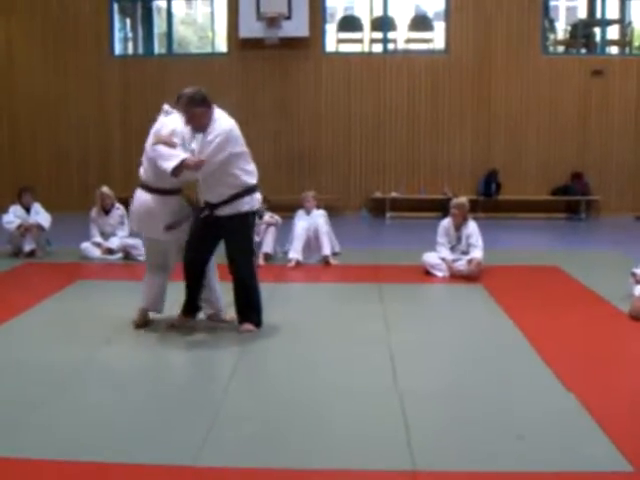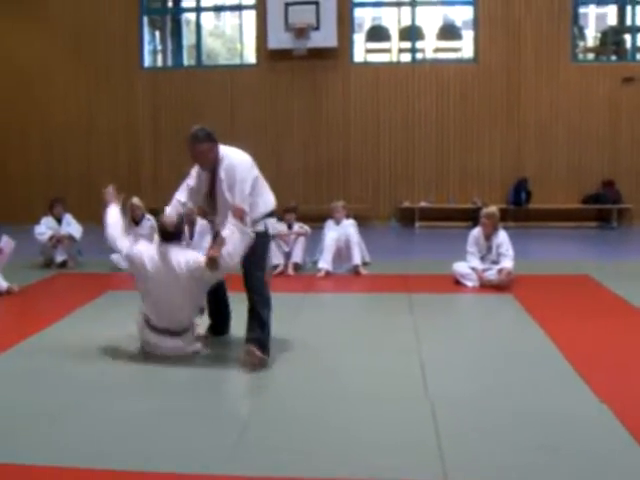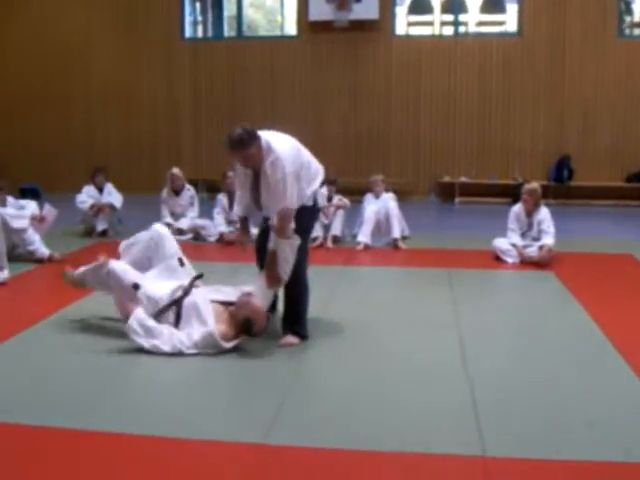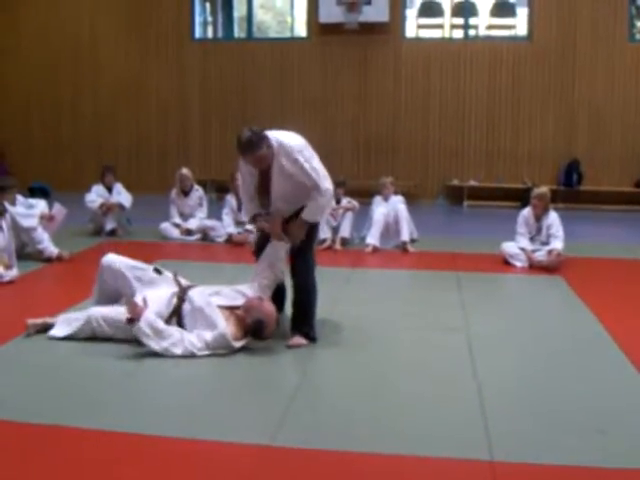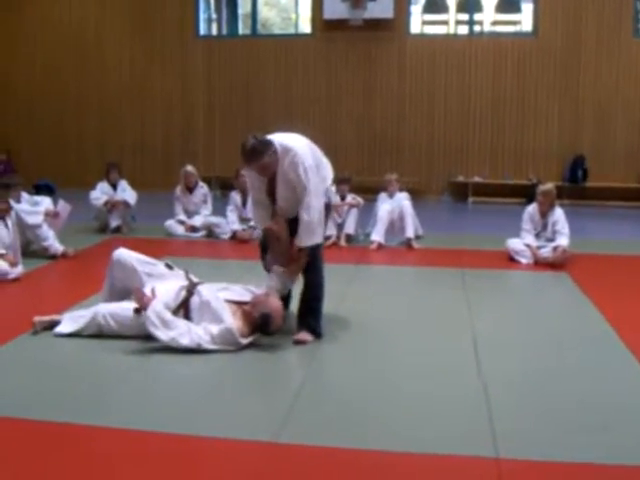
dt=0.5s
person 1, frame 1
left shoulder: (166, 120)
right shoulder: (174, 125)
right elbow: (160, 151)
right wrist: (185, 162)
left hip: (144, 201)
right hip: (162, 203)
left knee: (159, 263)
left ankle: (145, 312)
right ankle: (214, 310)
person 1, frame 2
left shoulder: (142, 256)
right shoulder: (194, 264)
left elbow: (117, 238)
right elbow: (228, 257)
left wrist: (112, 206)
right wrist: (236, 222)
person 1, frame 3
left shoulder: (212, 336)
right shoulder: (256, 299)
left elbow: (168, 341)
left wrist: (133, 315)
left hip: (166, 305)
right hip: (188, 285)
left knee: (111, 268)
right knee: (158, 231)
left ankle: (83, 277)
person 1, frame 4
left shoulder: (225, 336)
right shoulder: (252, 298)
left elbow: (178, 343)
right elbow: (267, 275)
left wrist: (142, 320)
right wrist: (278, 238)
left hip: (162, 318)
right hip: (179, 289)
left knee: (93, 320)
right knee: (109, 263)
left ankle: (53, 323)
right ankle: (103, 314)
person 1, frame 5
left shoulder: (230, 331)
right shoulder: (257, 299)
left elbow: (183, 335)
left wrist: (150, 308)
left hip: (169, 308)
left knee: (100, 315)
right knee: (120, 258)
left ankle: (59, 320)
right ankle: (114, 306)
person 2, frame 1
left shoulder: (222, 130)
right shoulder: (208, 126)
left elbow: (197, 167)
left hip: (239, 205)
right hip: (214, 204)
left knee: (241, 263)
right knee: (194, 255)
left ankle: (251, 317)
right ankle: (190, 309)
person 2, frame 2
left shoulder: (237, 163)
right shoulder: (201, 168)
right elbow: (184, 195)
left hip: (255, 225)
left knee: (255, 280)
left ankle: (258, 344)
right ankle: (218, 327)
person 2, frame 3
left shoulder: (280, 155)
right shoulder: (246, 155)
left elbow: (286, 212)
right elbow: (244, 188)
left wrist: (274, 256)
right wrist: (242, 222)
left hip: (303, 199)
right hip: (274, 202)
left knee: (293, 259)
right knee: (262, 250)
left ankle: (295, 328)
right ankle: (266, 306)
person 2, frame 4
left shoulder: (292, 149)
right shoulder: (249, 159)
left elbow: (325, 190)
right elbow: (247, 193)
left wrist: (303, 224)
right wrist: (256, 218)
left hip: (305, 206)
right hip: (276, 208)
left knee: (301, 263)
right knee: (263, 253)
left ankle: (304, 330)
person 2, frame 5
left shoulder: (298, 156)
right shoulder: (257, 162)
left elbow: (311, 208)
right elbow: (259, 202)
left wrist: (301, 252)
left hip: (314, 196)
right hip: (282, 202)
left knee: (310, 259)
right knee: (268, 249)
left ankle: (310, 326)
